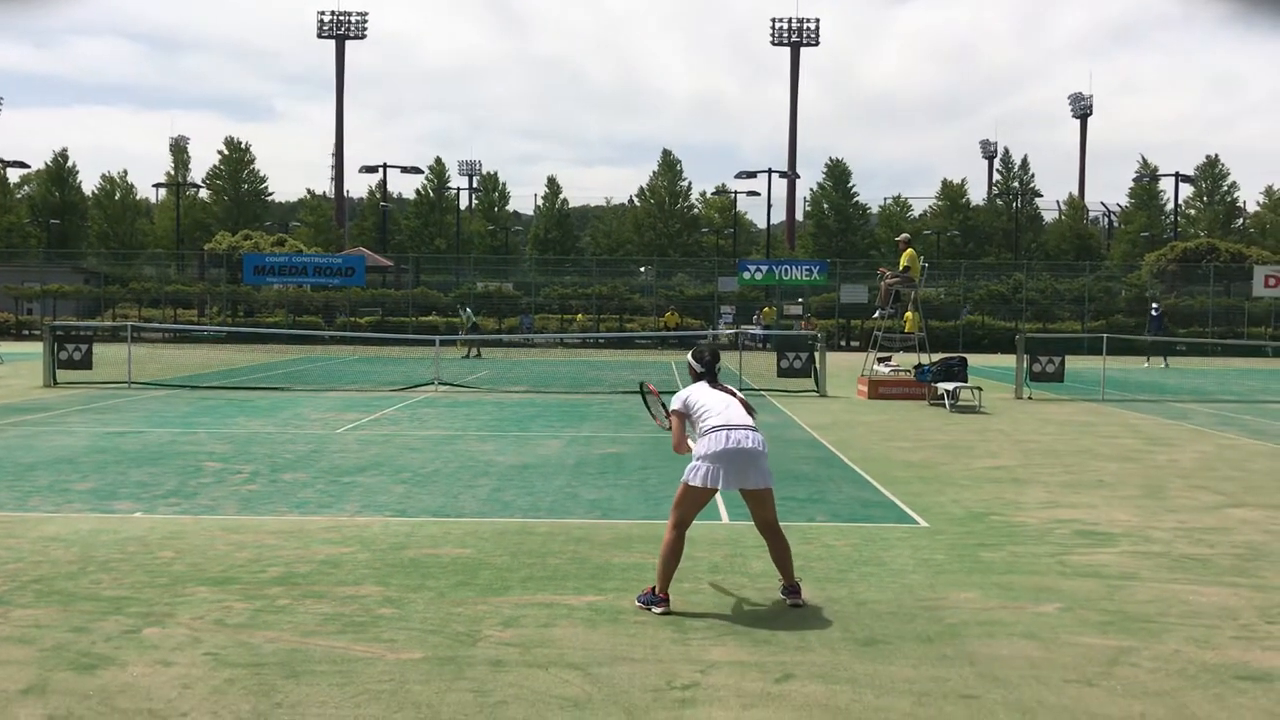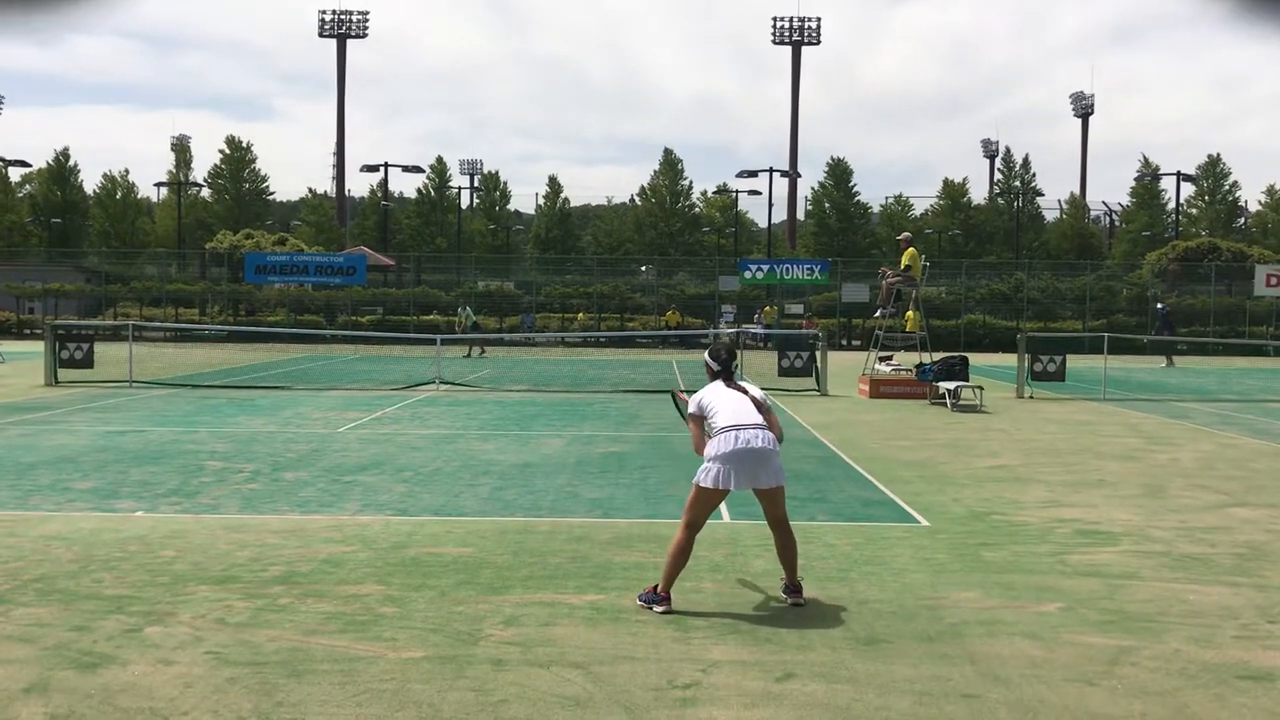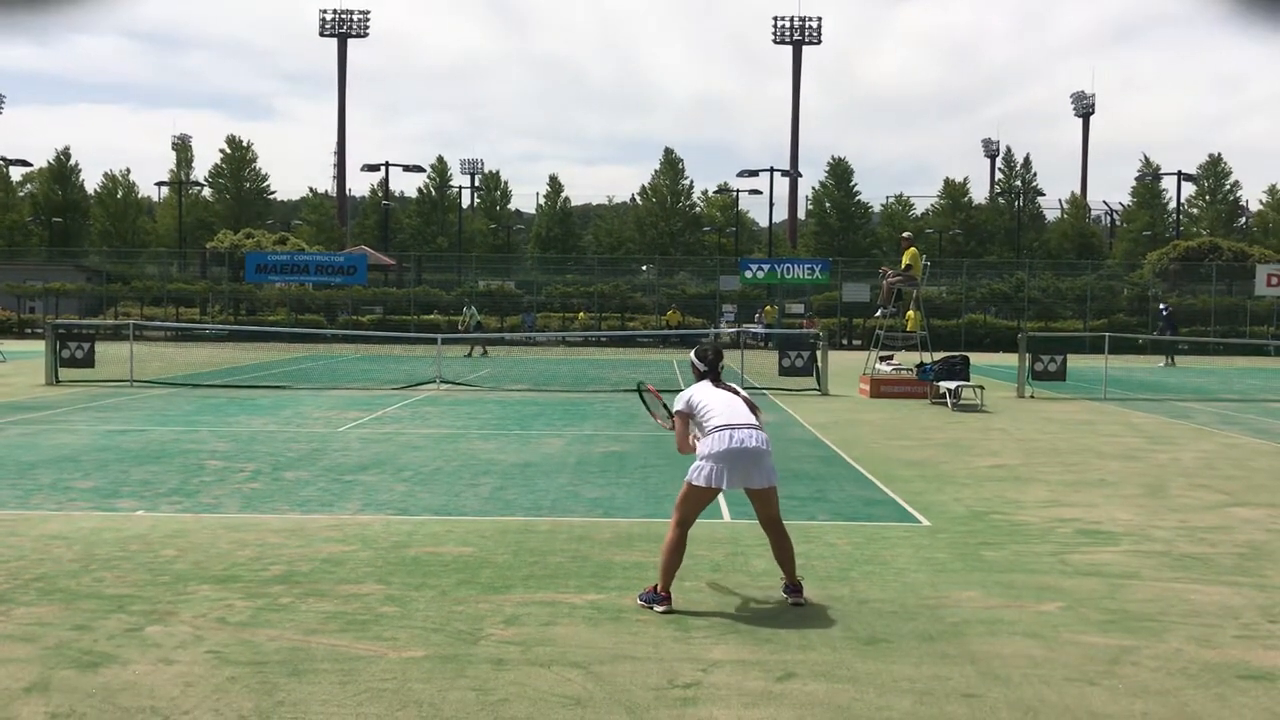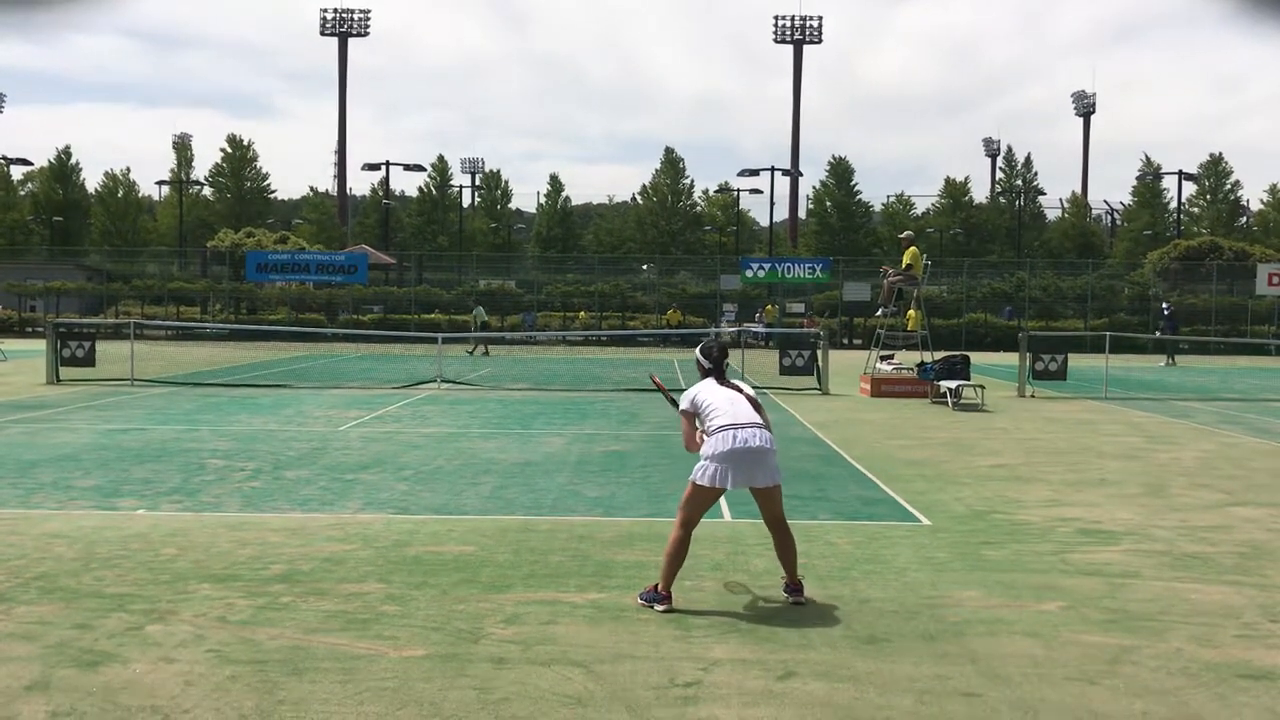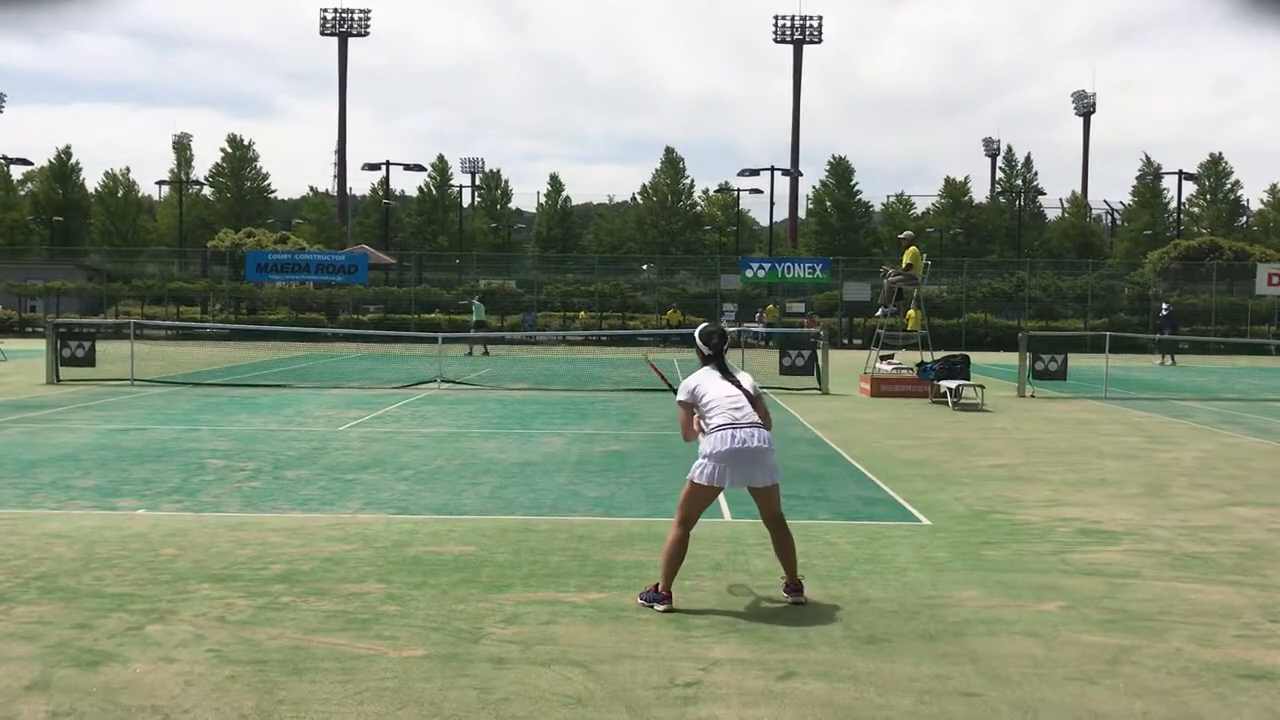
dt=0.4s
person 1, frame 1
left shoulder: (684, 395)
right shoulder: (733, 392)
left elbow: (679, 445)
left wrist: (691, 447)
left hip: (715, 448)
right hip: (754, 447)
left knee: (677, 524)
right knee: (769, 525)
left ankle: (659, 595)
right ankle: (792, 588)
person 1, frame 2
left shoulder: (700, 396)
right shoulder: (753, 390)
left elbow: (700, 448)
right elbow: (778, 434)
left hip: (725, 449)
right hip: (764, 446)
left knee: (689, 525)
right knee: (780, 522)
left ankle: (661, 594)
right ankle: (793, 587)
person 1, frame 3
left shoulder: (687, 395)
right shoulder: (736, 390)
left elbow: (683, 447)
left wrist: (695, 442)
left hip: (718, 449)
right hip: (757, 446)
left knee: (680, 523)
right knee: (773, 523)
left ankle: (661, 593)
right ankle: (793, 587)
person 1, frame 4
left shoulder: (692, 393)
right shoulder: (742, 387)
left elbow: (690, 445)
left hip: (723, 448)
right hip: (762, 445)
left knee: (684, 523)
right knee: (777, 521)
left ankle: (662, 592)
right ankle: (794, 585)
person 1, frame 5
left shoulder: (691, 383)
right shoulder: (744, 377)
left elbow: (688, 435)
right elbow: (767, 422)
left hip: (720, 448)
right hip: (759, 444)
left knee: (683, 521)
right knee: (775, 520)
left ankle: (662, 593)
right ankle: (794, 586)
